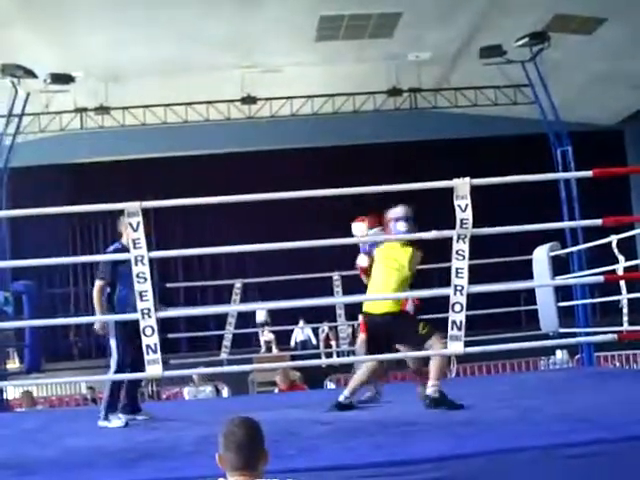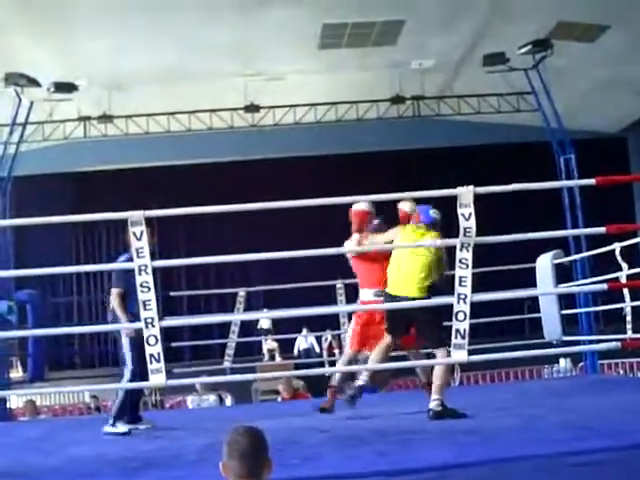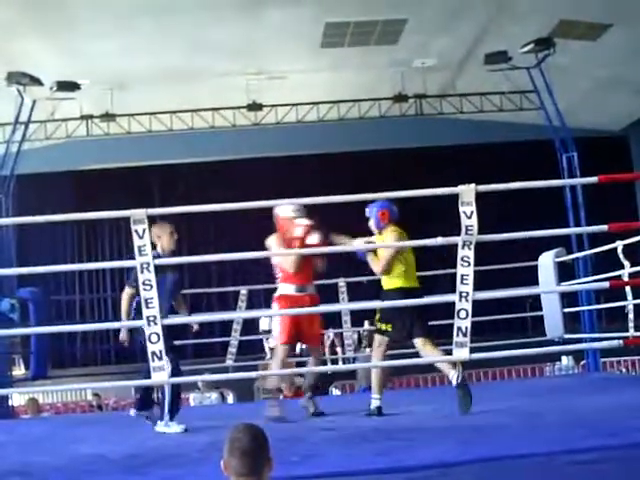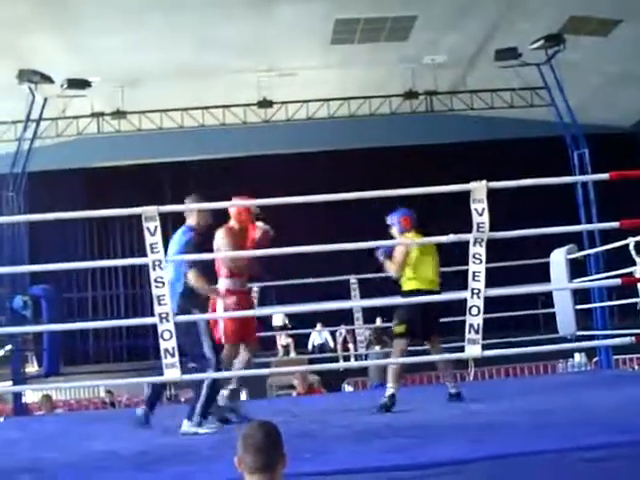
dt=0.5s
person 1, frame 1
right shoulder: (112, 254)
right elbow: (98, 287)
right wrist: (99, 317)
left hip: (135, 317)
right hip: (118, 318)
left knee: (137, 363)
right knee: (118, 364)
left ankle: (130, 408)
right ankle: (107, 415)
person 1, frame 2
right shoulder: (125, 263)
right elbow: (115, 296)
right wrist: (126, 322)
left hip: (139, 325)
right hip: (128, 326)
left knee: (142, 372)
right knee: (131, 371)
left ankle: (131, 417)
right ankle: (114, 421)
person 1, frame 3
left shoulder: (171, 265)
left elbow: (176, 296)
right elbow: (127, 295)
left wrist: (188, 318)
right wrist: (125, 327)
right knee: (170, 366)
left ankle: (142, 406)
right ankle: (166, 420)
person 1, frame 4
left shoulder: (179, 236)
right shoulder: (192, 238)
right elbow: (194, 278)
left hip: (174, 309)
right hip: (189, 310)
right knee: (209, 363)
left ankle: (148, 407)
right ankle: (194, 421)
person 2, frame 1
left shoulder: (381, 247)
right shoulder: (414, 254)
left hip: (371, 314)
right hip: (391, 314)
left knee: (374, 361)
right knee: (438, 344)
left ankle: (344, 398)
right ankle: (433, 393)
person 2, frame 2
left shoulder: (401, 231)
right shoulder: (437, 240)
left elbow: (369, 241)
right elbow: (437, 274)
left hip: (393, 296)
right hip: (417, 300)
left knee: (388, 340)
right knee: (442, 351)
left ankle: (360, 383)
right ankle: (436, 405)
person 2, frame 3
left shoulder: (392, 234)
right shoulder: (393, 233)
left elbow: (380, 268)
right elbow: (361, 242)
left wrist: (368, 254)
right wrist: (335, 238)
left hip: (397, 293)
right hip: (410, 293)
left knee: (379, 347)
right knee: (423, 344)
left ankle: (375, 404)
right ankle: (456, 377)
person 2, frame 4
left shoulder: (404, 242)
right shoulder: (428, 243)
left elbow: (395, 272)
left wrist: (384, 258)
left hip: (413, 295)
right hip: (431, 295)
left knee: (399, 346)
right knee: (433, 343)
left ankle: (390, 394)
right ankle: (453, 389)
person 3, frame 1
right shoulder: (366, 249)
right wrist: (362, 268)
left hip: (400, 300)
left knee: (401, 343)
right knee: (361, 343)
right ankle: (372, 389)
person 3, frame 2
right shoulder: (352, 243)
right elbow: (351, 253)
right wrist: (356, 231)
right hip: (368, 303)
left knee: (413, 349)
right knee: (352, 351)
right ankle: (331, 398)
person 3, frame 3
left shoulder: (309, 236)
right shoulder: (274, 241)
left elbow: (317, 265)
right elbow: (291, 267)
left wrist: (316, 247)
right wrist: (299, 241)
left hip: (309, 296)
right hip: (287, 297)
left knee: (316, 350)
right knee: (283, 349)
left ankle: (308, 398)
right ankle: (273, 400)
person 3, frame 4
left shoulder: (243, 235)
right shoulder: (224, 234)
right elbow: (238, 266)
left wrist: (259, 243)
right wrist: (253, 242)
left hip: (242, 293)
right hip: (228, 294)
left knee: (249, 346)
right knee: (231, 347)
left ankle: (230, 392)
right ankle: (229, 392)
